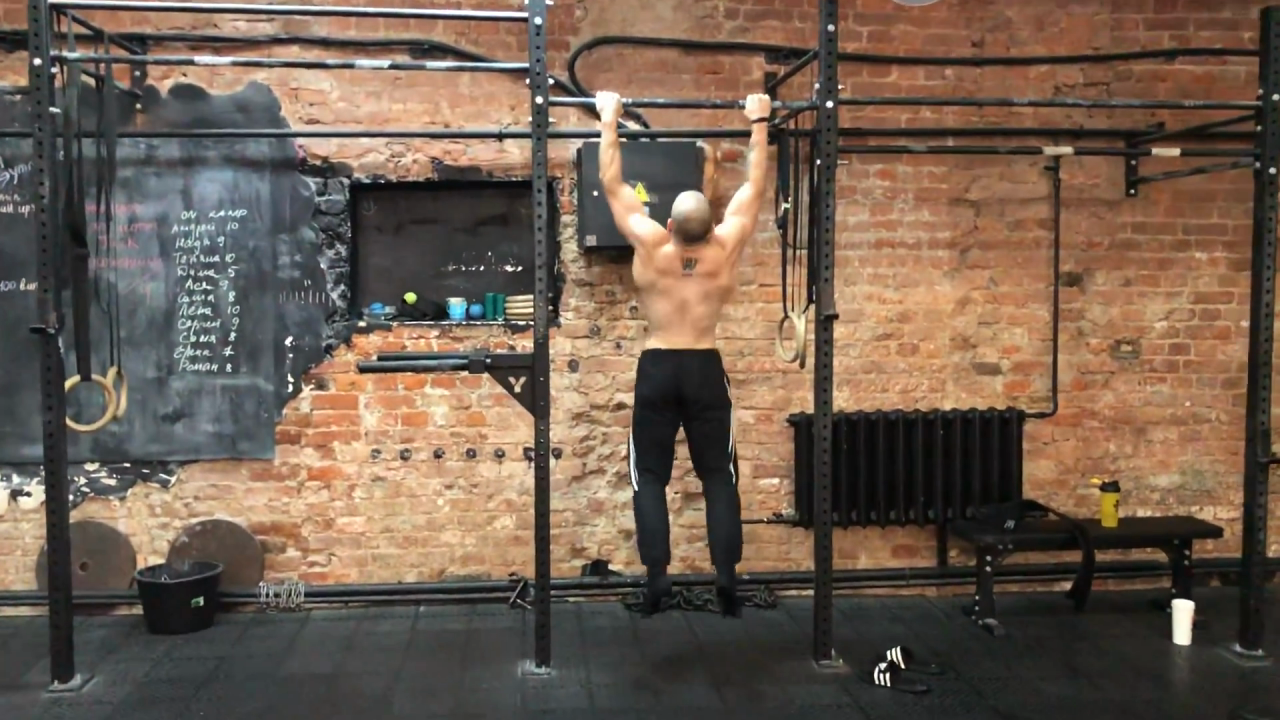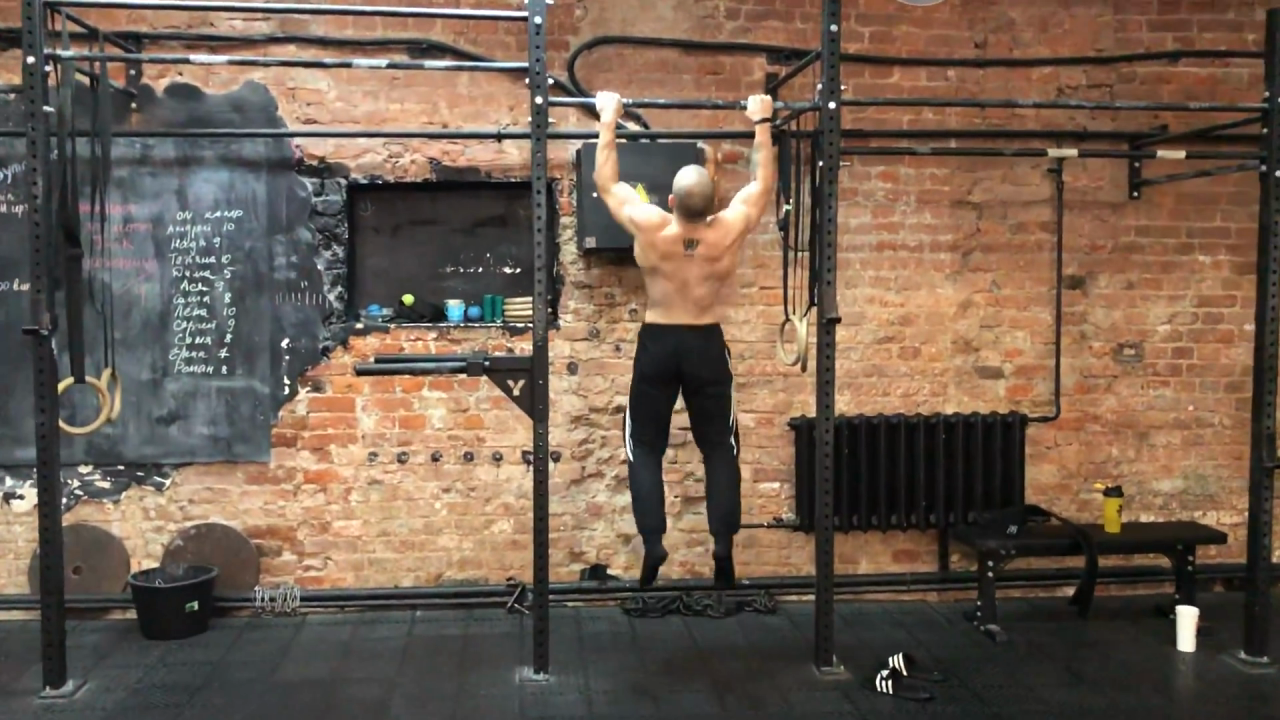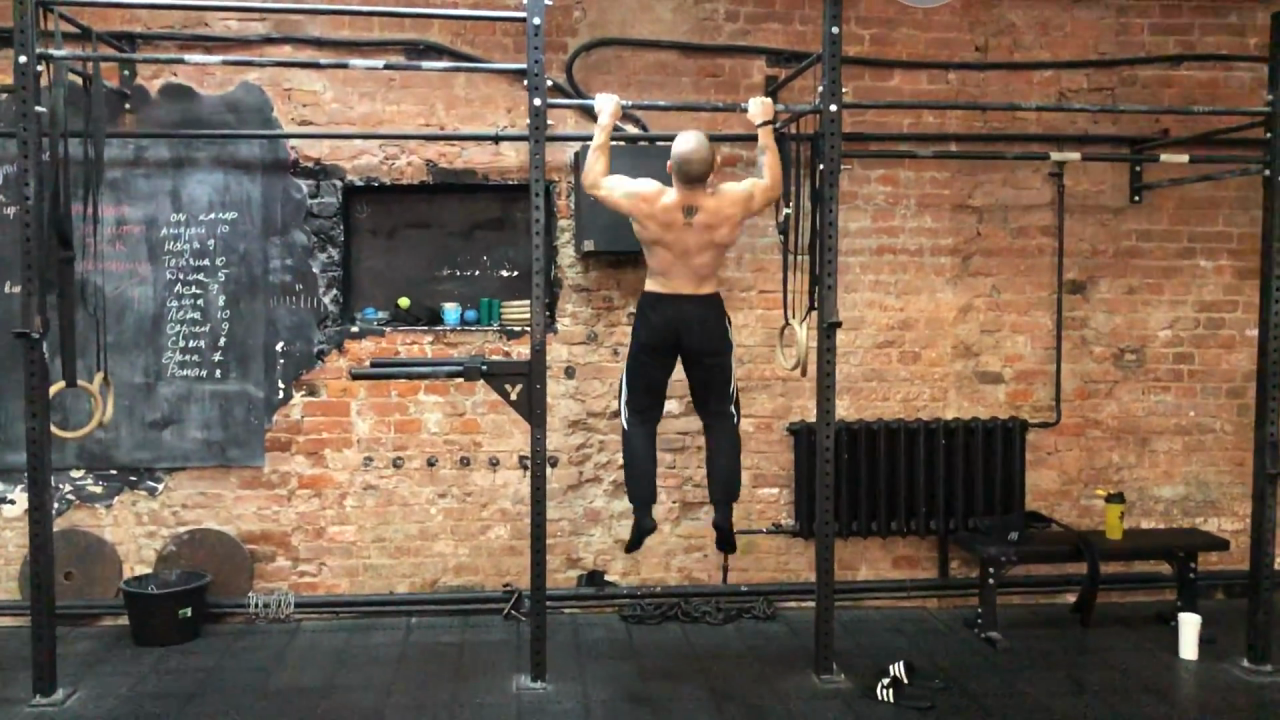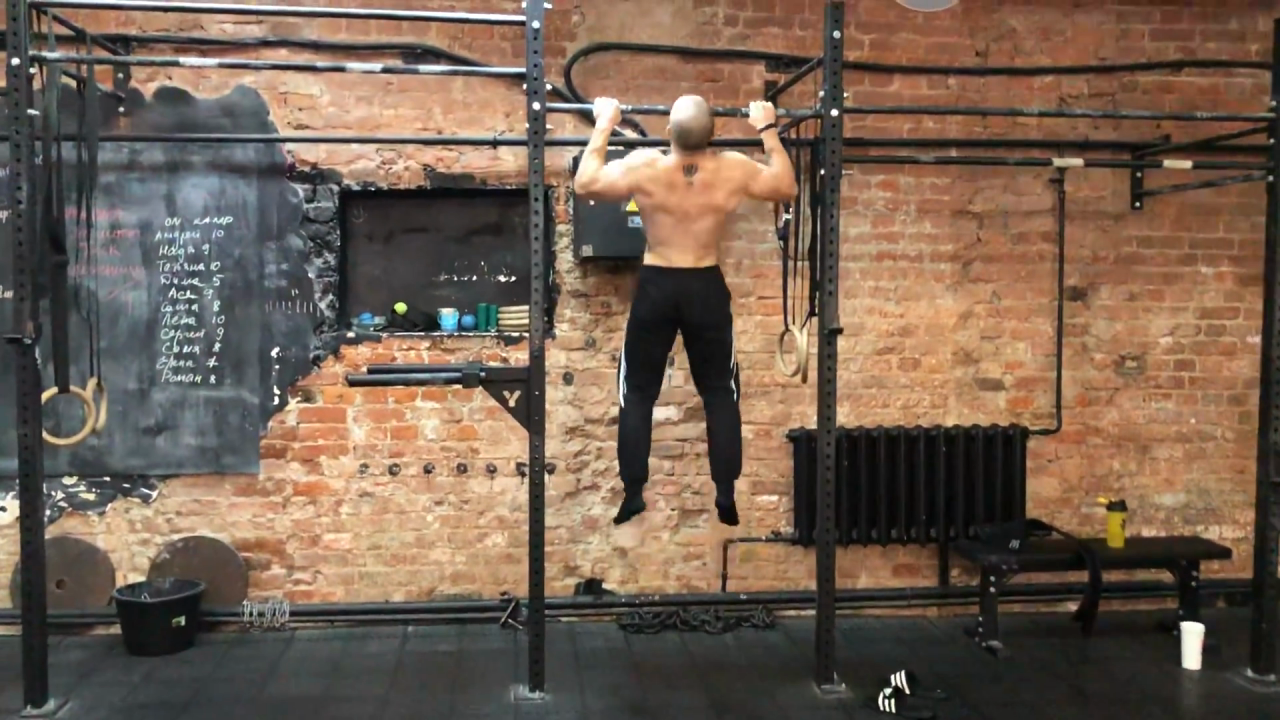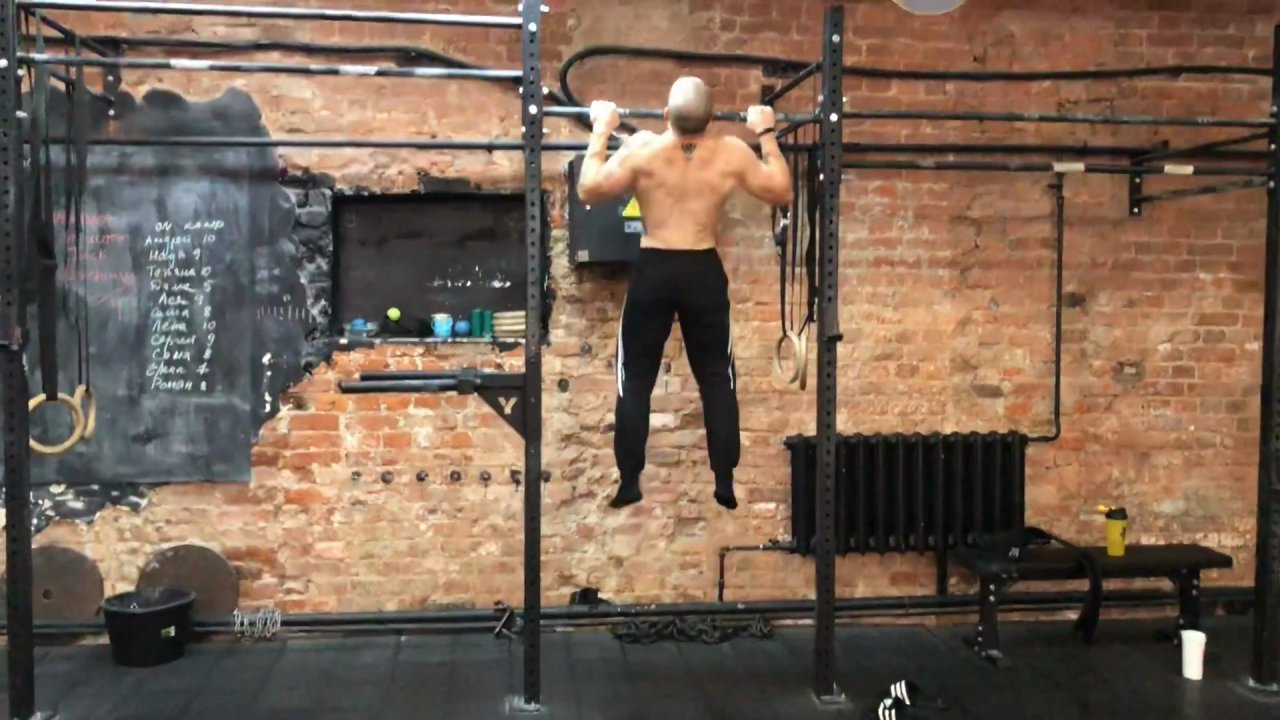
dt=0.1s
person 1, frame 1
left shoulder: (648, 245)
right shoulder: (726, 248)
left elbow: (610, 182)
right elbow: (755, 184)
left wrist: (609, 119)
right wrist: (759, 122)
left hip: (657, 370)
right hip: (705, 370)
left knee: (649, 478)
right knee: (718, 476)
left ankle: (656, 573)
right ankle: (726, 577)
person 1, frame 2
left shoulder: (650, 229)
right shoulder: (729, 233)
left elbow: (604, 182)
right elbow: (764, 182)
left wrist: (608, 119)
right wrist: (762, 122)
left hip: (657, 345)
right hip: (706, 346)
left knee: (645, 451)
right knee: (719, 450)
left ankle: (652, 542)
right ankle: (723, 547)
person 1, frame 3
left shoulder: (646, 198)
right shoulder: (732, 201)
left elbow: (591, 181)
right elbow: (775, 185)
left wrist: (604, 123)
right wrist: (765, 124)
left hip: (656, 314)
right hip: (707, 316)
left knee: (640, 418)
right knee: (720, 418)
left ankle: (642, 514)
right ankle: (724, 518)
person 1, frame 4
left shoulder: (646, 168)
right shoulder: (733, 169)
left elbow: (585, 184)
right elbow: (787, 188)
left wrist: (603, 127)
right wrist: (768, 128)
left hip: (654, 287)
right hip: (708, 290)
left knee: (636, 394)
right knee: (719, 393)
left ankle: (633, 493)
right ankle: (726, 493)
person 1, frame 5
left shoulder: (642, 148)
right shoulder: (733, 153)
left elbow: (588, 190)
right elbow: (783, 193)
left wrist: (601, 132)
right wrist: (766, 133)
left hip: (652, 270)
right hip: (704, 272)
left knee: (635, 380)
right knee: (716, 377)
left ankle: (630, 482)
right ankle: (724, 482)
